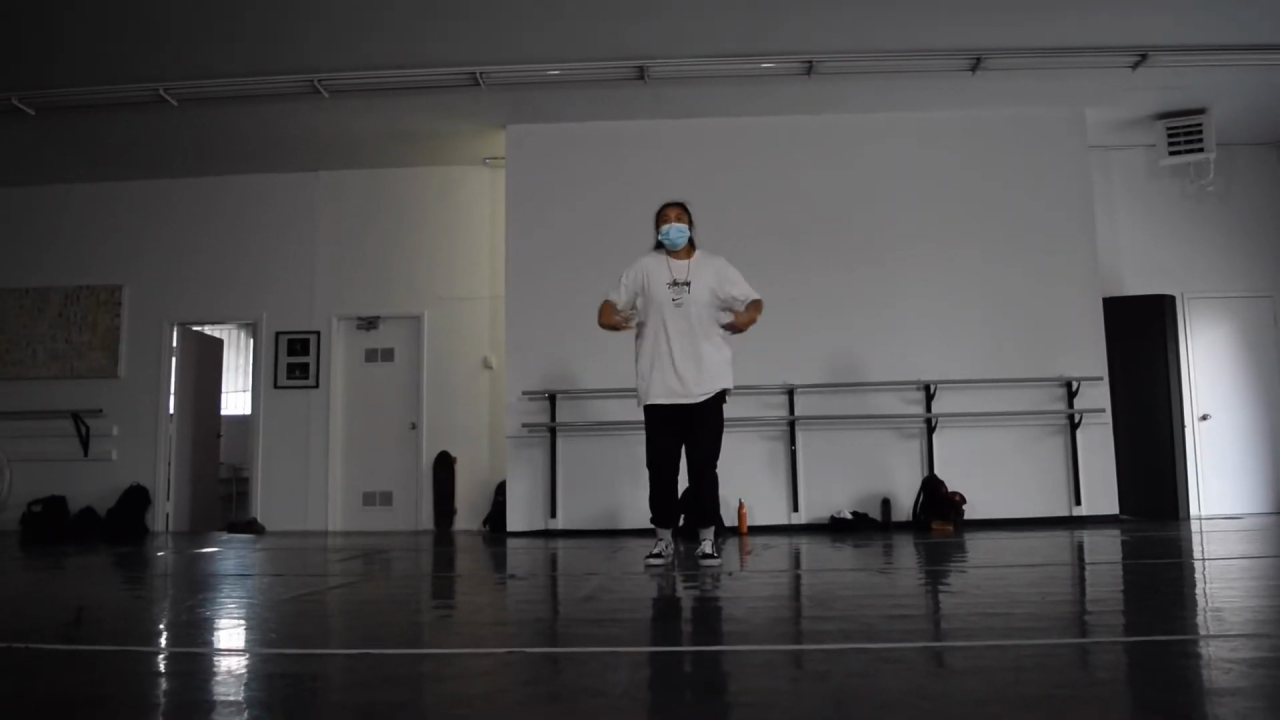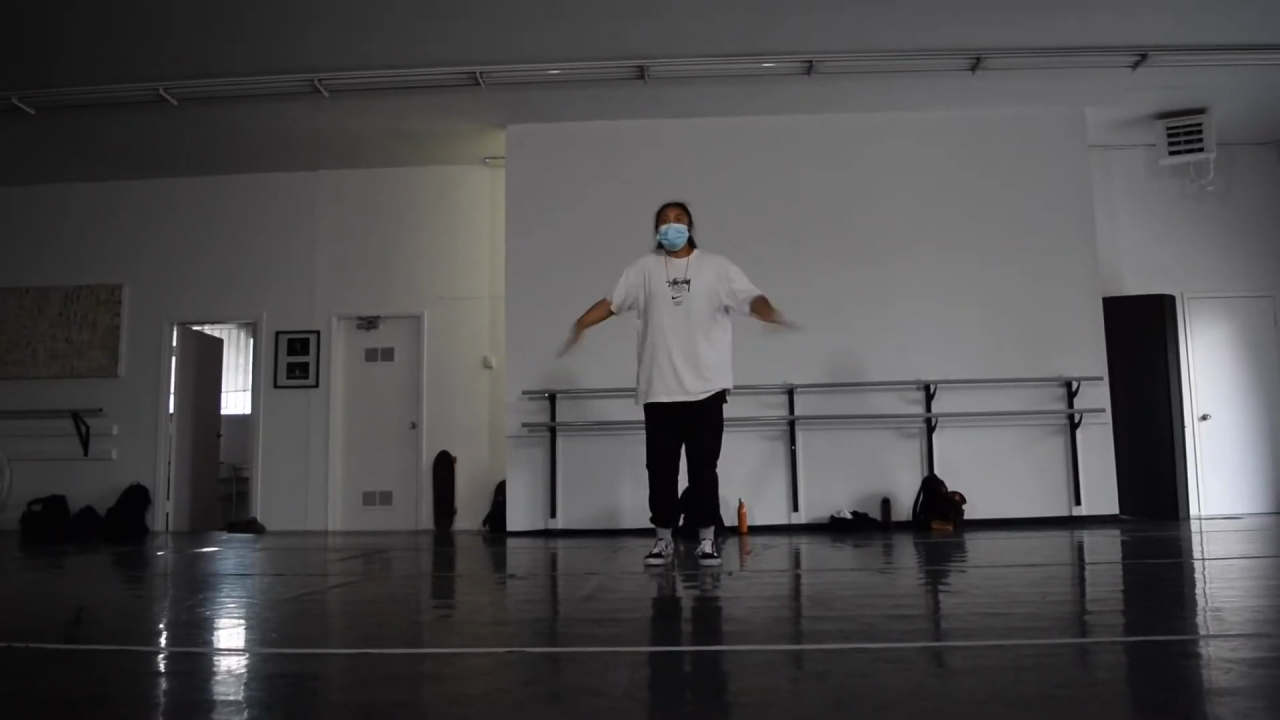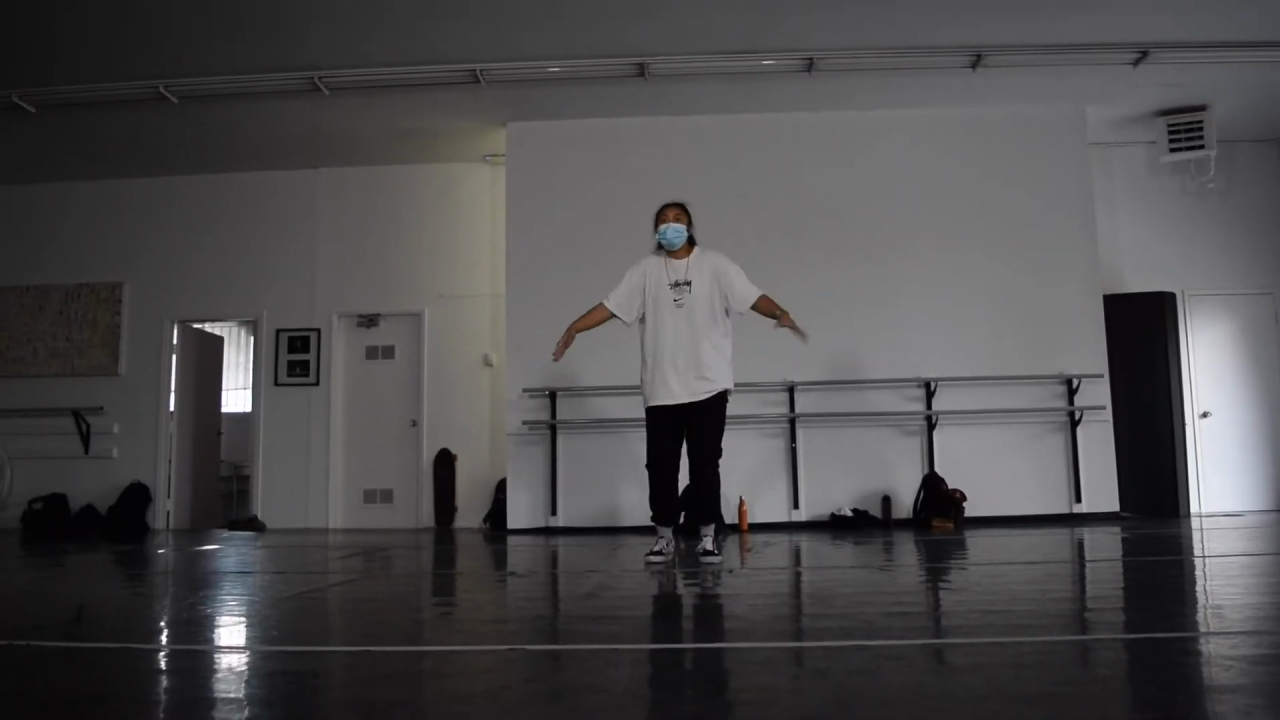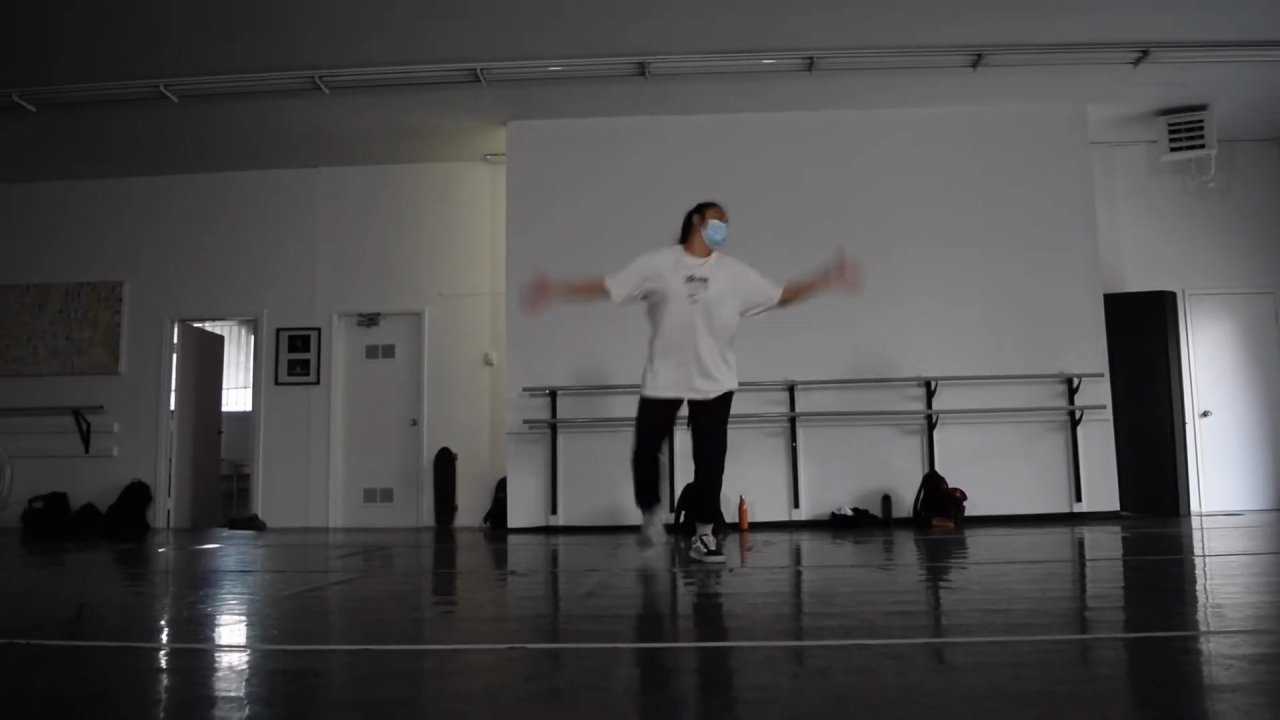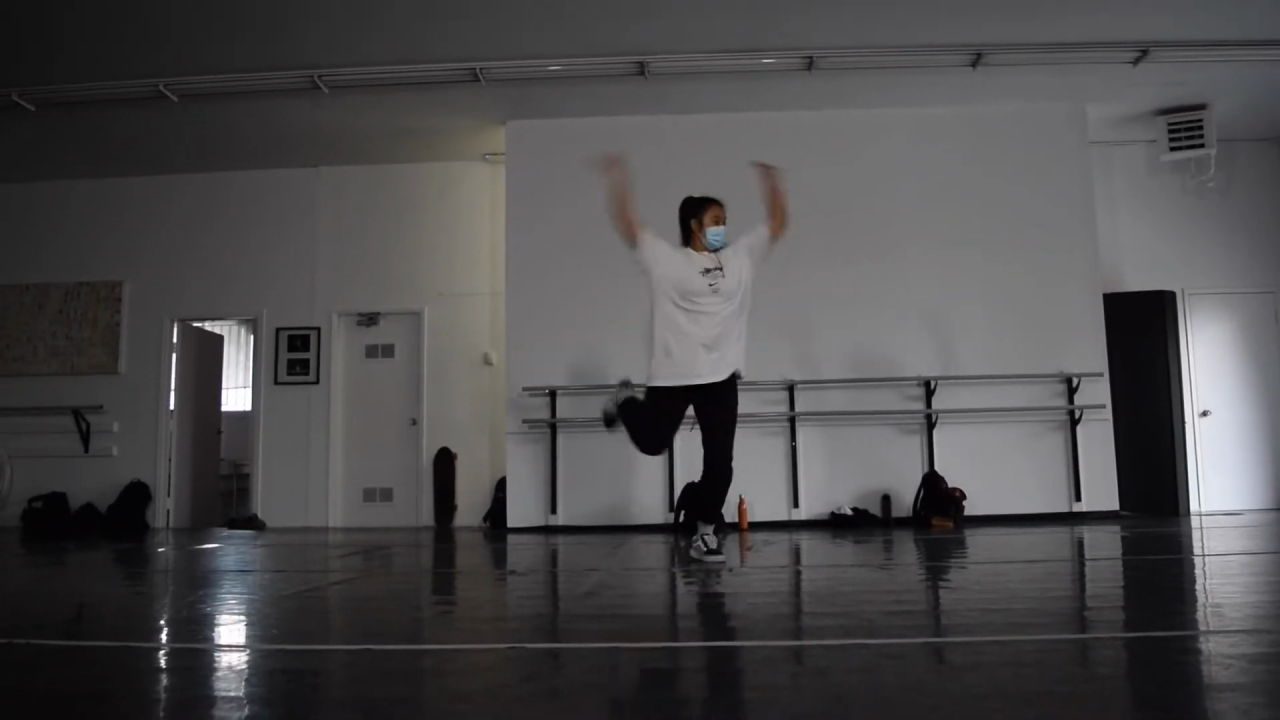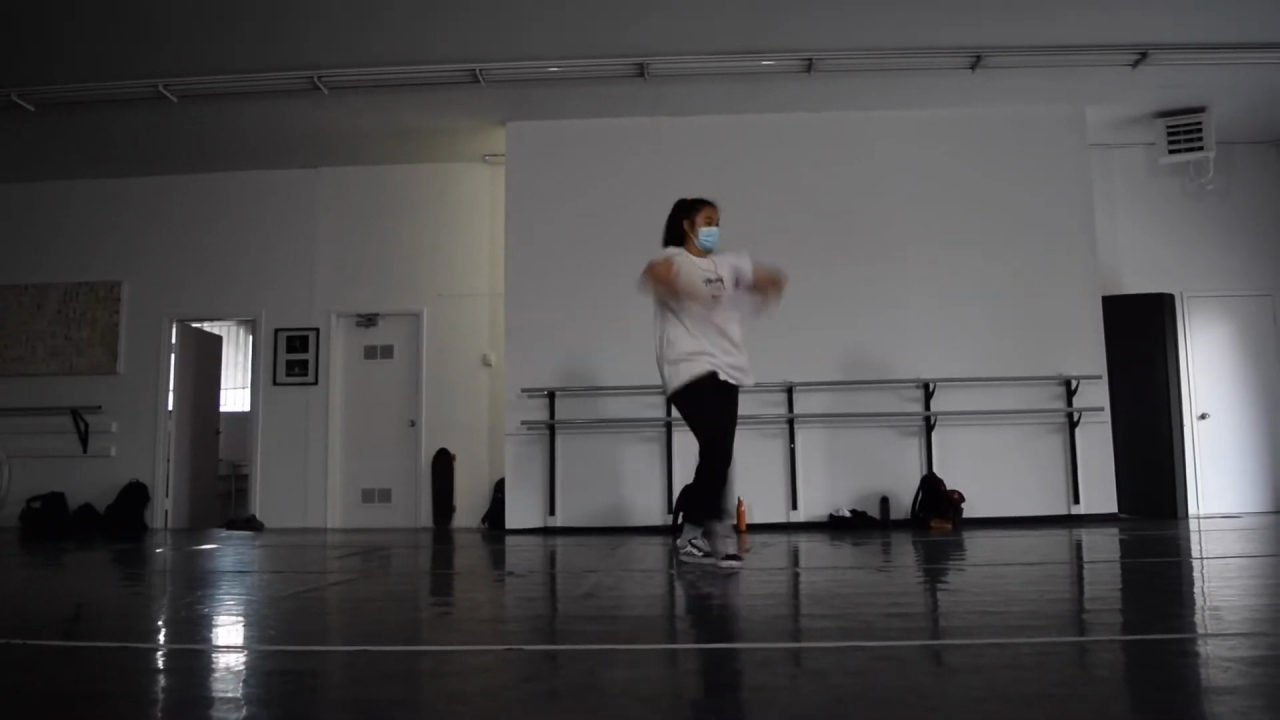
dt=0.2s
person 1, frame 1
left shoulder: (715, 266)
right shoulder: (644, 268)
left elbow: (753, 301)
right elbow: (612, 303)
left wrist: (748, 315)
right wrist: (609, 315)
left hip: (706, 386)
right hip: (659, 388)
left knee: (703, 464)
right knee: (661, 465)
left ankle: (706, 539)
right ankle: (664, 539)
person 1, frame 2
left shoulder: (715, 266)
right shoulder: (644, 268)
left elbow: (753, 297)
right elbow: (611, 302)
left wrist: (767, 311)
right wrist: (581, 325)
left hip: (706, 386)
right hip: (659, 387)
left knee: (703, 463)
right knee: (660, 465)
left ankle: (707, 539)
right ankle: (664, 539)
person 1, frame 3
left shoulder: (715, 264)
right shoulder: (646, 270)
left elbow: (752, 298)
right elbow: (610, 307)
left wrist: (780, 314)
right wrist: (572, 330)
left hip: (707, 385)
right hip: (661, 388)
left knee: (705, 461)
right knee: (660, 464)
left ankle: (707, 537)
right ankle: (665, 537)
person 1, frame 4
left shoulder: (733, 271)
right shoulder: (657, 263)
left elbow: (780, 296)
right elbow: (609, 287)
left wrist: (825, 279)
right wrist: (557, 291)
left hip: (713, 382)
right hip: (663, 380)
left knee: (711, 461)
right knee: (646, 453)
left ankle: (704, 536)
right ankle: (652, 516)
person 1, frame 5
left shoulder: (740, 254)
right shoulder: (666, 258)
left elbow: (778, 223)
right elbow: (627, 226)
left wrist: (770, 179)
right wrist: (618, 178)
left hip: (721, 372)
right hip: (673, 369)
left knee: (720, 458)
right knee: (652, 440)
left ankle: (705, 532)
right ankle: (626, 400)
person 1, frame 6
left shoulder: (729, 263)
right shoulder: (672, 260)
left elbow: (772, 278)
right elbow: (655, 273)
left wrist: (767, 282)
right wrist: (691, 293)
left hip: (726, 371)
right hip: (690, 371)
left knee: (719, 454)
right knee: (716, 445)
left ankle: (691, 535)
right ankle: (714, 530)
